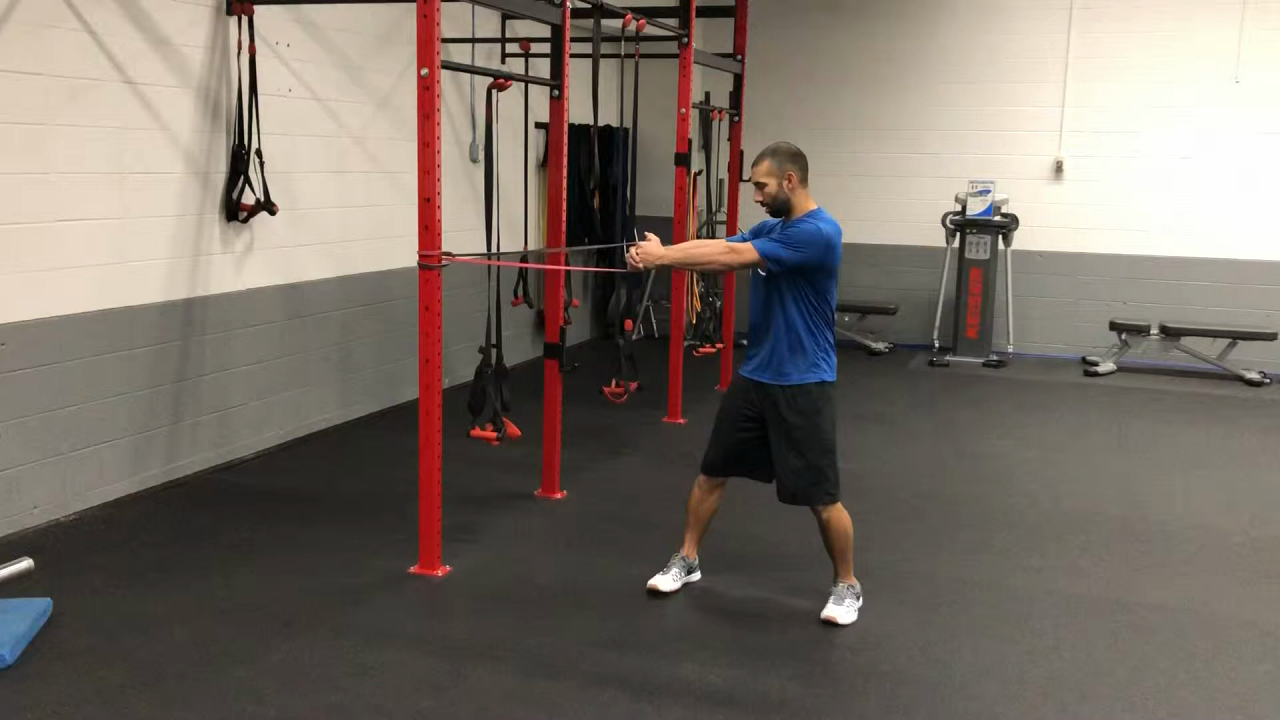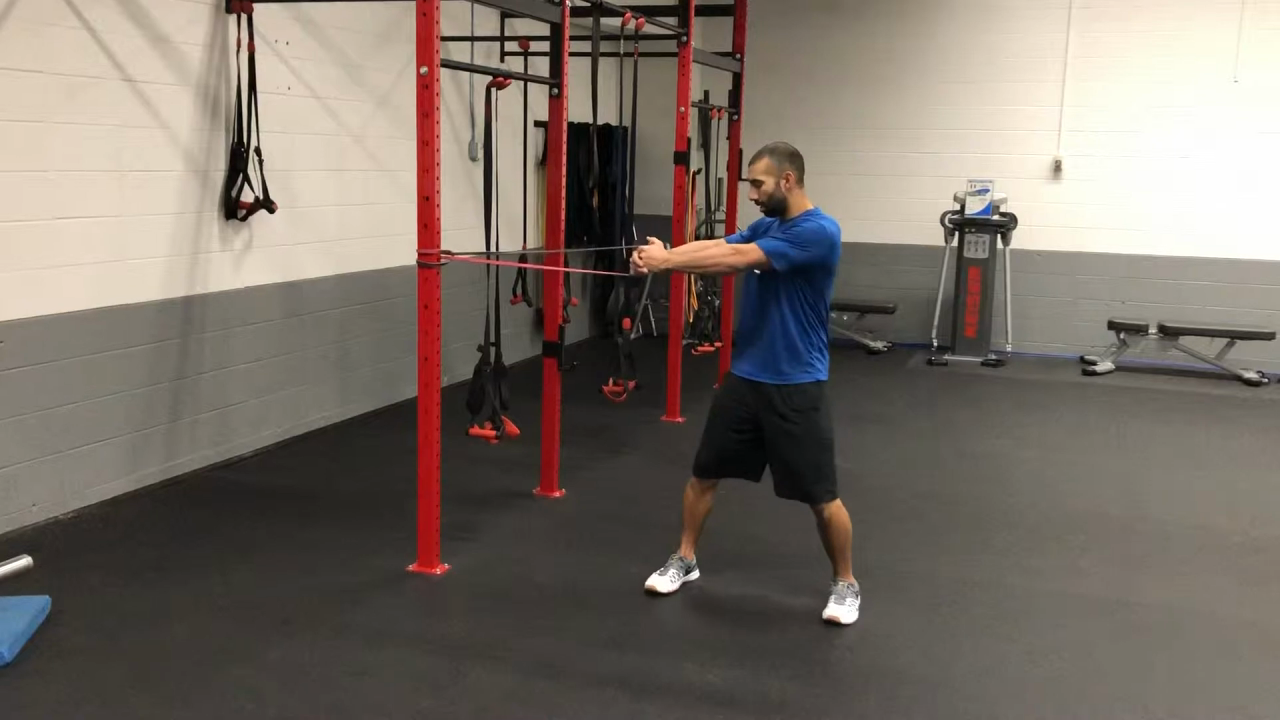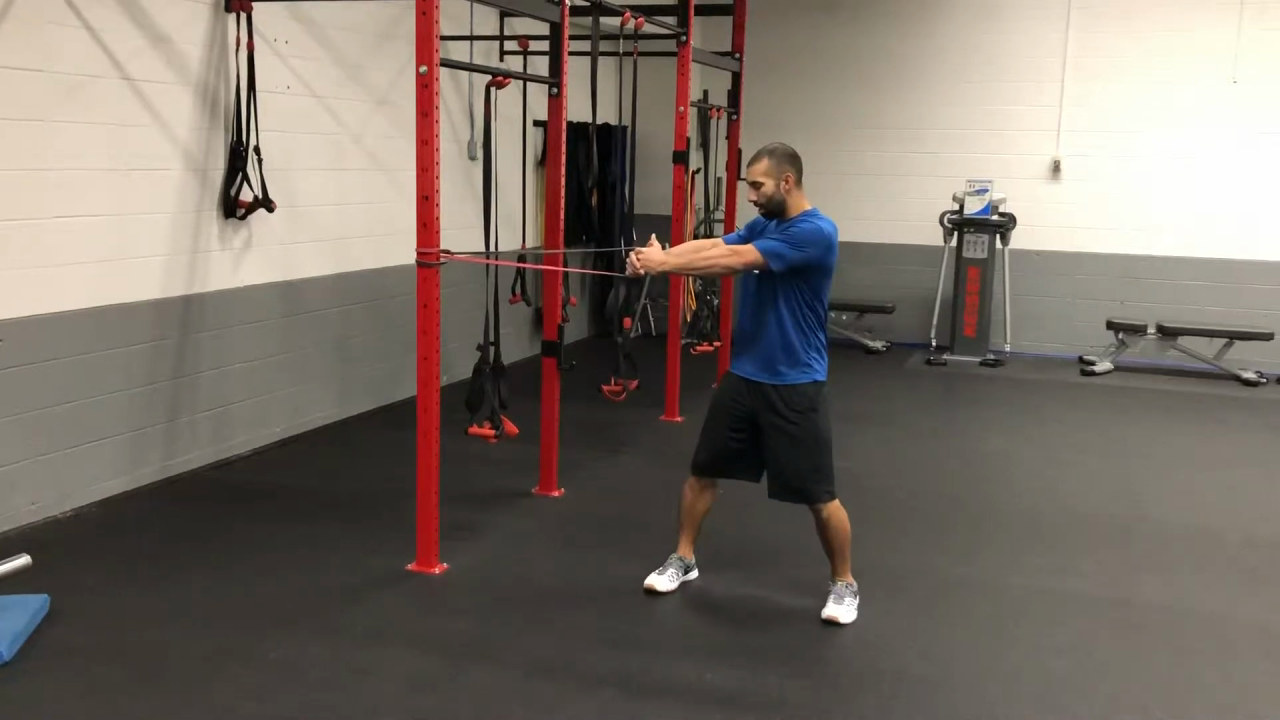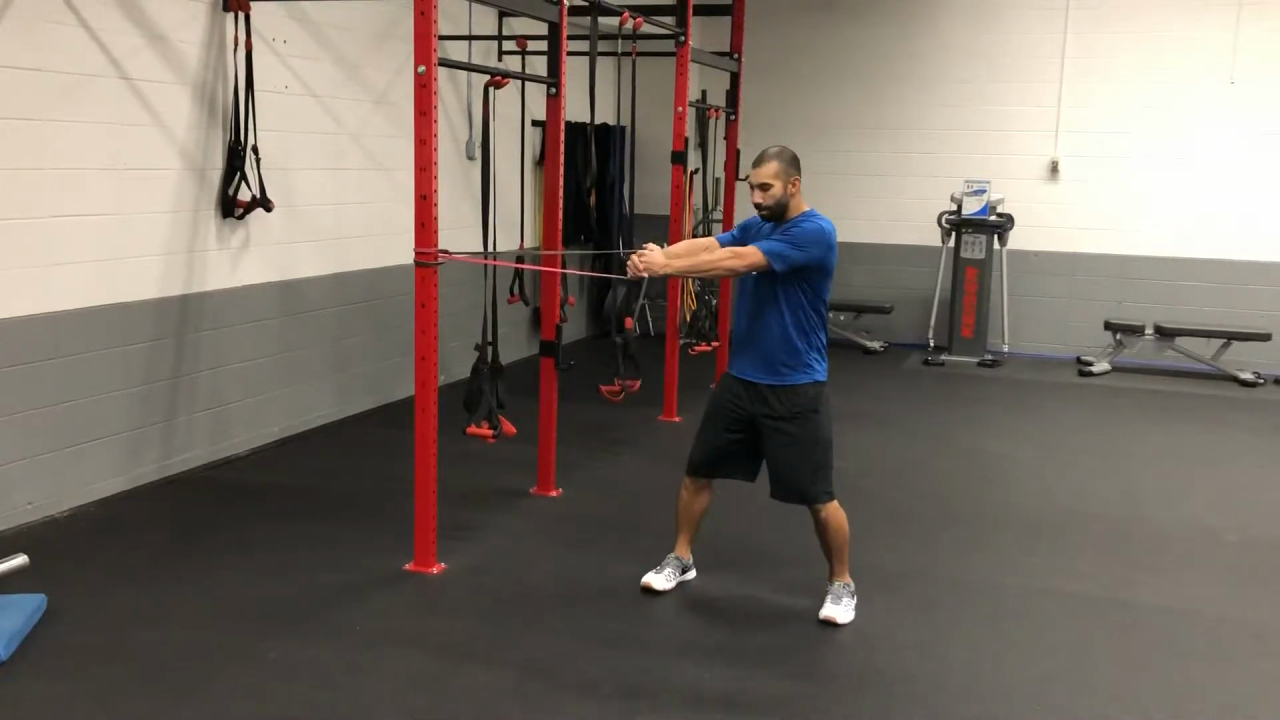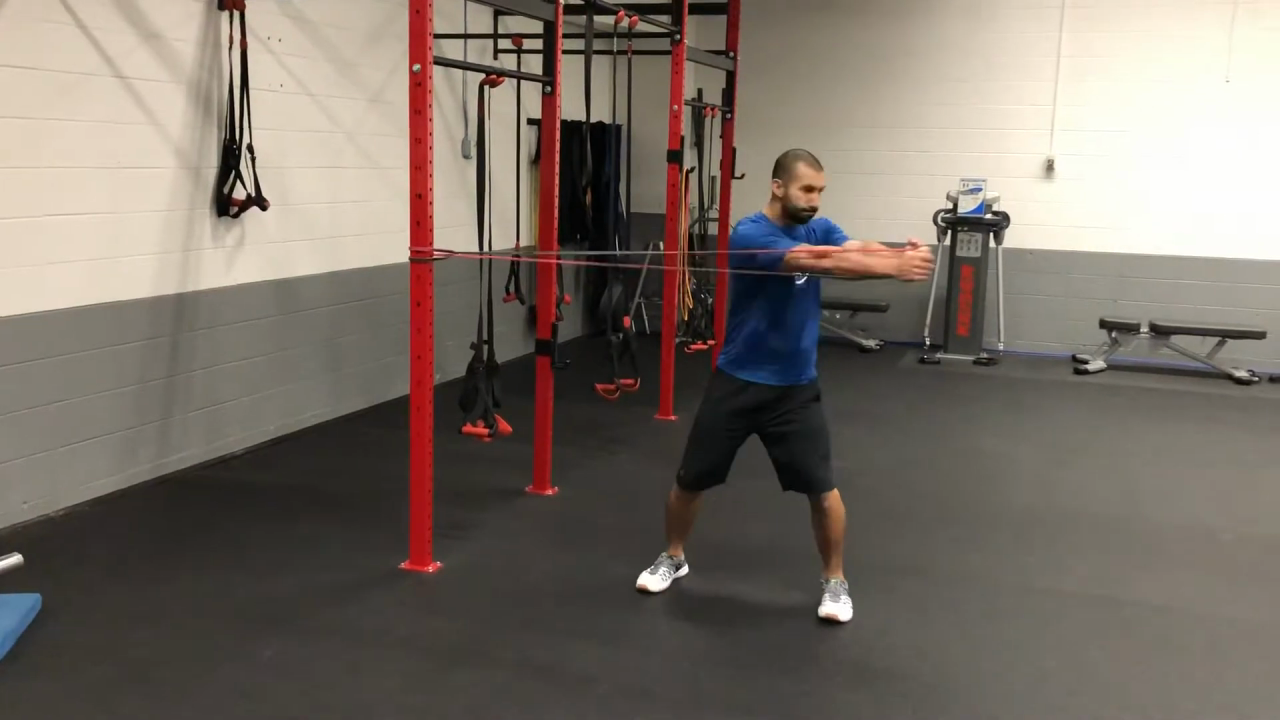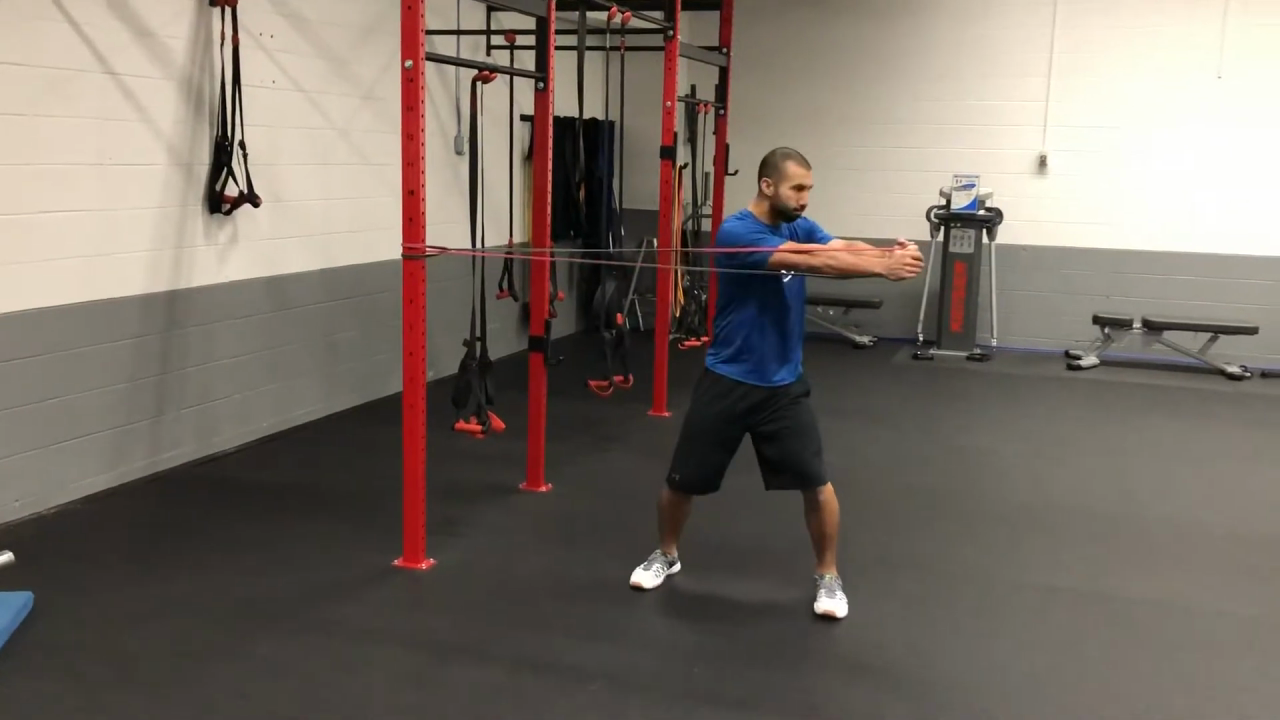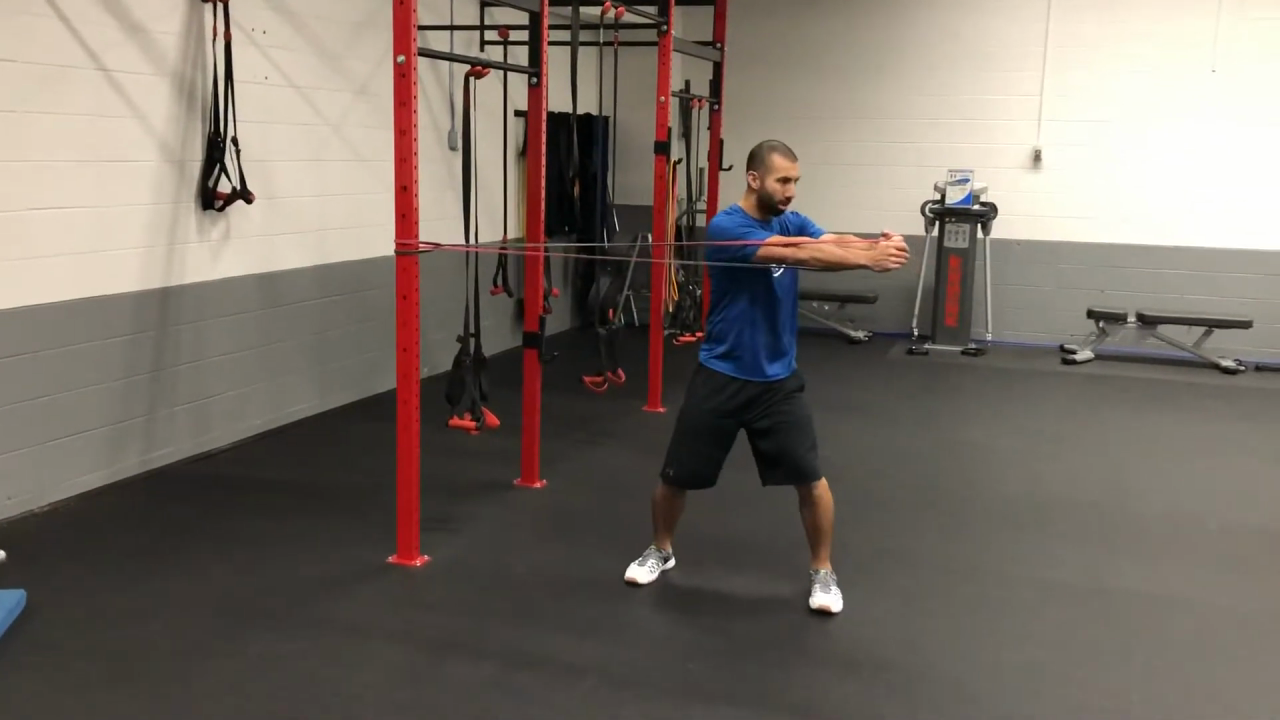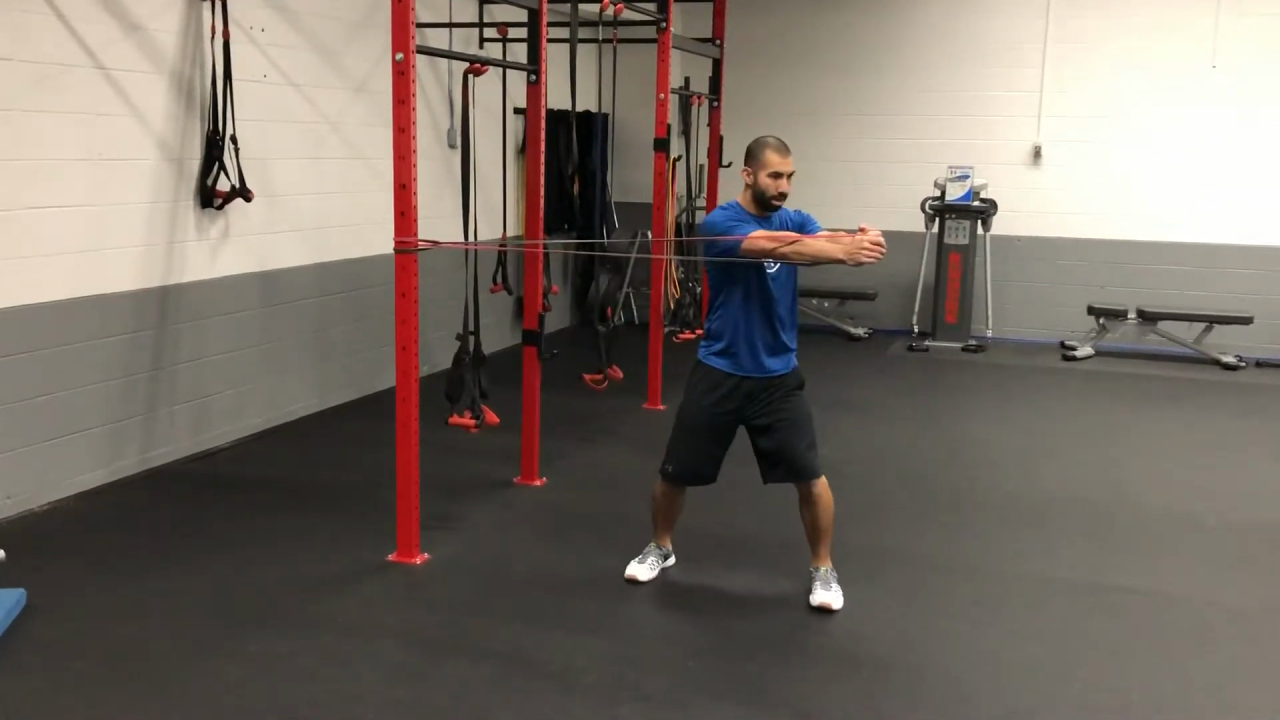
dt=0.4s
person 1, frame 1
left shoulder: (818, 233)
right shoulder: (772, 228)
left elbow: (734, 258)
right elbow: (720, 244)
left wrist: (663, 257)
right wrist: (661, 251)
left hip: (803, 385)
right hip: (754, 376)
left knee: (822, 499)
right knee: (712, 473)
left ankle: (847, 585)
right ankle: (686, 560)
person 1, frame 2
left shoulder: (819, 232)
right shoulder: (765, 226)
left elbow: (739, 260)
right elbow: (715, 246)
left wrist: (667, 262)
right wrist: (663, 254)
left hip: (796, 385)
right hip: (743, 375)
left knee: (821, 497)
right knee: (704, 474)
left ankle: (844, 584)
right ankle: (684, 560)
person 1, frame 3
left shoulder: (815, 232)
right shoulder: (762, 225)
left elbow: (735, 260)
right elbow: (711, 245)
left wrist: (664, 264)
right wrist: (659, 254)
left hip: (795, 386)
right hip: (742, 376)
left knee: (819, 497)
right knee: (702, 472)
left ankle: (844, 583)
right ankle: (682, 559)
person 1, frame 4
left shoulder: (815, 234)
right shoulder: (754, 226)
left elbow: (741, 263)
right elbow: (705, 247)
left wrist: (668, 266)
right wrist: (658, 255)
left hip: (797, 388)
right hip: (741, 379)
left knee: (819, 496)
right knee: (698, 472)
left ankle: (841, 584)
right ankle: (680, 559)
person 1, frame 5
left shoulder: (818, 228)
right shoulder: (750, 236)
left elbow: (858, 250)
right elbow: (821, 263)
left wrist: (904, 254)
right wrist: (895, 268)
left hip: (796, 387)
right hip: (738, 382)
left knee: (822, 488)
right knee: (691, 479)
left ankle: (834, 580)
right ankle: (673, 557)
person 1, frame 6
left shoulder: (800, 227)
right shoulder: (736, 233)
left elbow: (843, 248)
right elbow: (808, 262)
left wrist: (890, 253)
right wrist: (882, 267)
left hip: (785, 384)
right hip: (727, 381)
left knee: (816, 484)
right knee: (683, 482)
left ankle: (828, 576)
right ankle: (666, 555)
person 1, frame 7
left shoulder: (793, 222)
right shoulder: (726, 227)
left elbow: (832, 242)
right elbow: (797, 255)
left wrist: (876, 245)
right wrist: (868, 259)
left hip: (779, 378)
right hip: (721, 377)
left knee: (811, 479)
right knee: (676, 476)
left ankle: (822, 571)
right ankle: (660, 550)
person 1, frame 8
left shoulder: (795, 220)
right shoulder: (721, 223)
left elbow: (822, 240)
right elbow: (775, 248)
left wrist: (856, 241)
right wrist: (843, 252)
left hip: (778, 375)
right hip: (720, 372)
left knee: (810, 478)
right knee: (675, 473)
left ankle: (823, 569)
right ankle: (660, 547)
